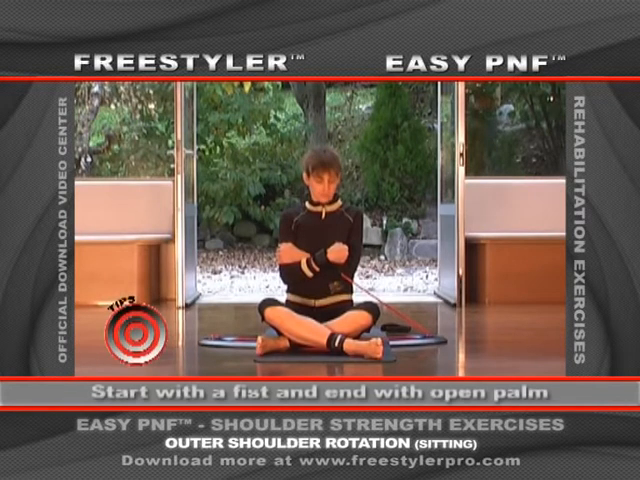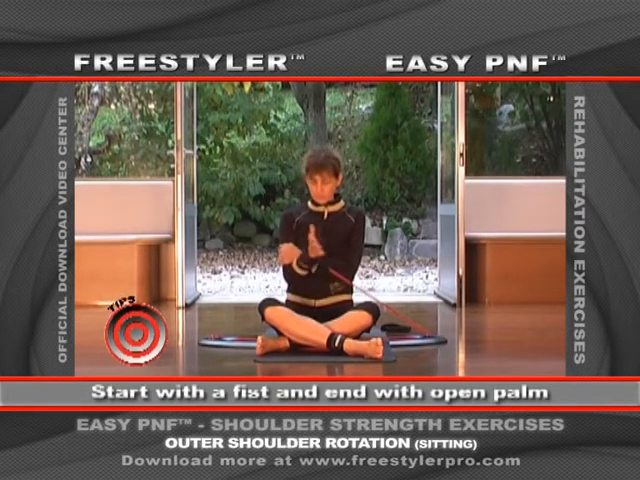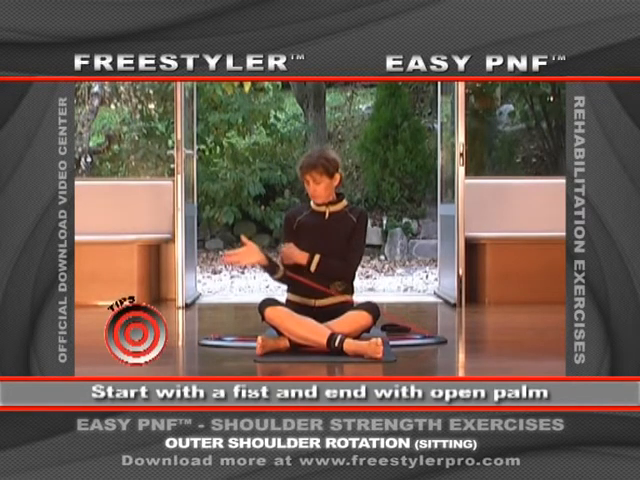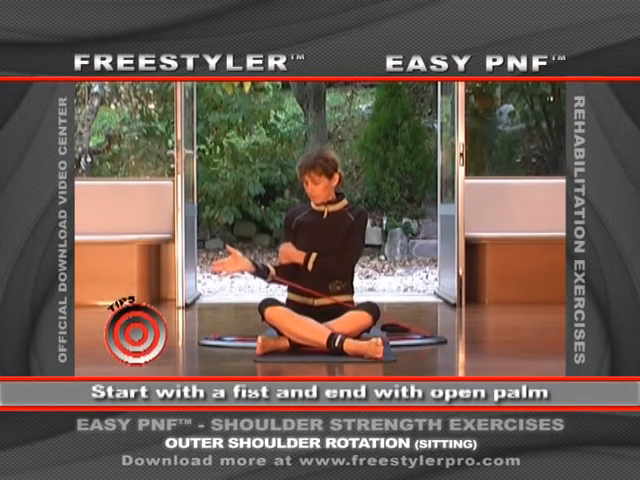
dt=0.7s
person 1, frame 1
left shoulder: (352, 217)
right shoulder: (290, 218)
left elbow: (347, 270)
right elbow: (287, 274)
left wrist: (304, 258)
right wrist: (324, 257)
left hip: (338, 309)
right hip: (299, 310)
left knee: (371, 310)
right knee: (267, 307)
left ankle: (284, 342)
right ankle: (347, 344)
person 1, frame 2
left shoulder: (354, 217)
right shoulder: (292, 217)
left elbow: (347, 271)
right elbow: (290, 275)
left wrist: (302, 257)
right wrist: (309, 255)
left hip: (338, 309)
right hip: (299, 309)
left knee: (370, 311)
right knee: (267, 307)
left ankle: (284, 342)
right ankle: (346, 345)
person 1, frame 3
left shoulder: (356, 217)
right shoulder: (295, 217)
left elbow: (347, 269)
right elbow: (288, 275)
left wrist: (304, 258)
right wrist: (263, 260)
left hip: (338, 309)
right hip: (299, 309)
left knee: (370, 311)
right knee: (267, 307)
left ankle: (283, 343)
right ankle: (347, 345)
person 1, frame 4
left shoulder: (355, 216)
right shoulder: (295, 217)
left elbow: (343, 267)
right elbow: (286, 273)
left wrist: (301, 256)
right wrist: (250, 265)
left hip: (337, 309)
right hip: (298, 308)
left knee: (370, 311)
right knee: (267, 307)
left ankle: (284, 343)
right ankle: (346, 345)
